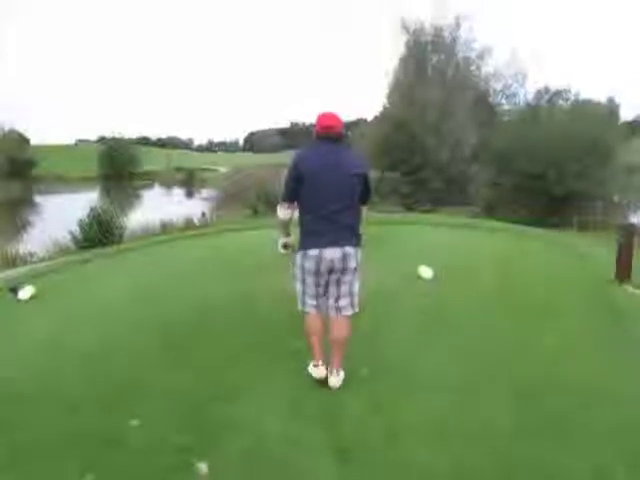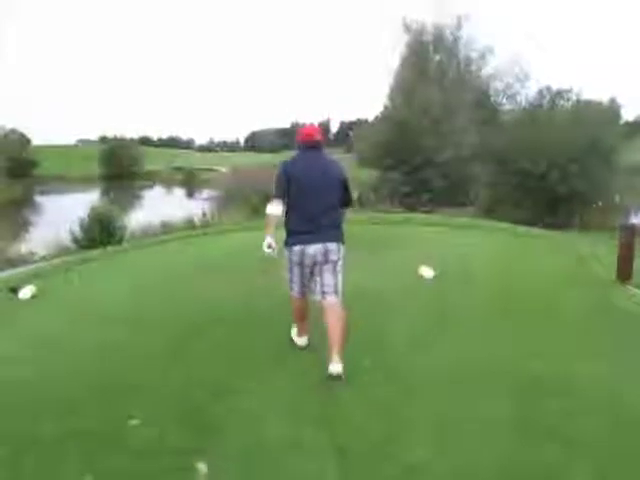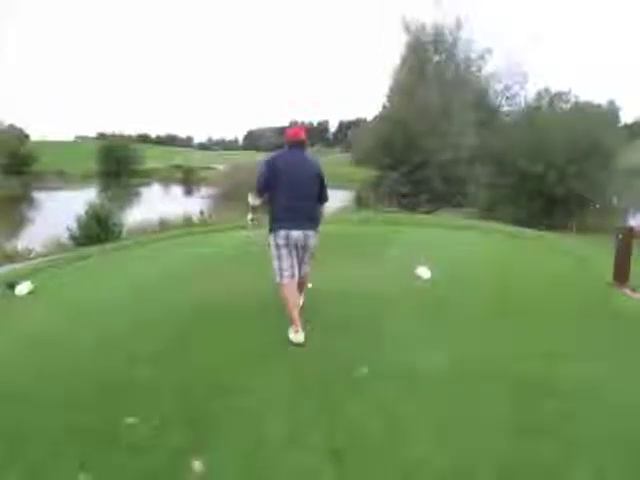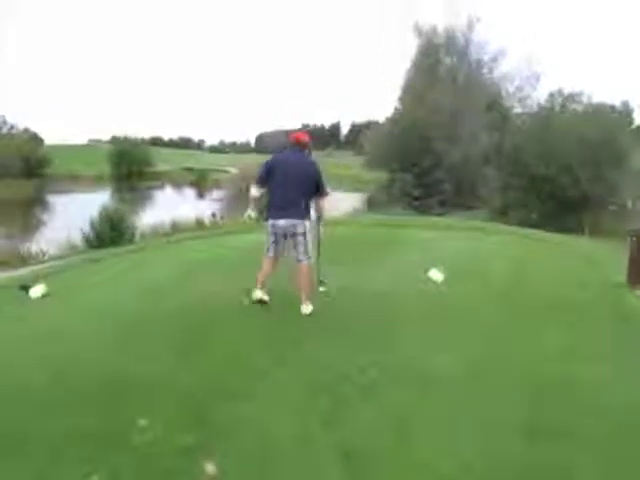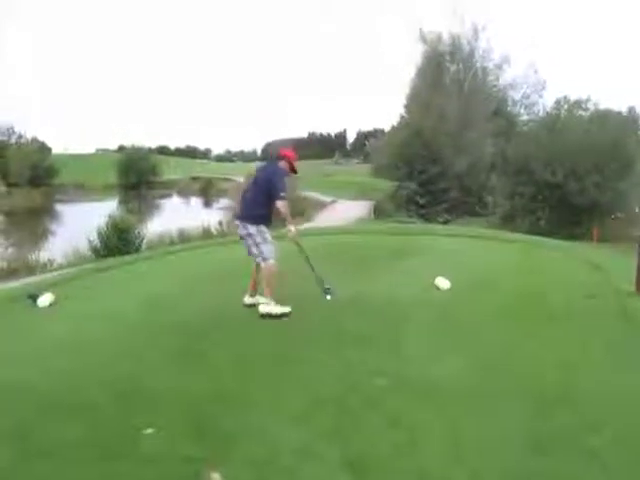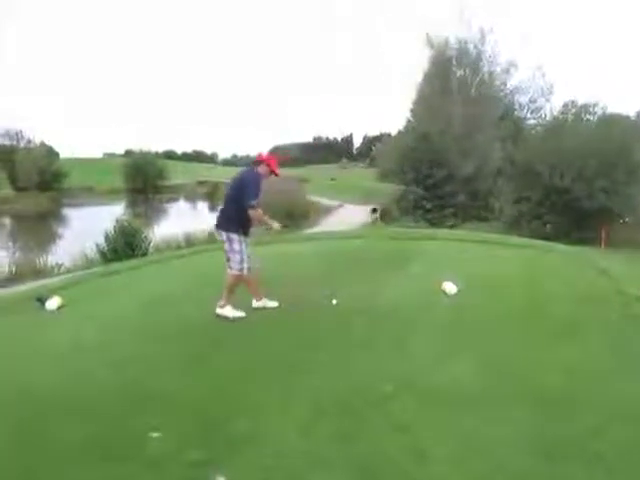
dt=0.5s
person 1, frame 1
left shoulder: (302, 159)
right shoulder: (358, 162)
left elbow: (287, 205)
left wrist: (285, 234)
left hip: (312, 246)
right hip: (348, 246)
left knee: (312, 307)
right knee: (341, 310)
left ankle: (318, 364)
right ankle: (336, 371)
person 1, frame 2
left shoulder: (288, 167)
right shoulder: (336, 168)
left elbow: (276, 203)
right elbow: (345, 206)
left wrist: (269, 235)
left hip: (299, 242)
right hip: (332, 242)
left knee: (299, 293)
right knee: (332, 299)
left ankle: (301, 334)
right ankle: (335, 359)
person 1, frame 3
left shoulder: (273, 162)
right shoulder: (314, 166)
left elbow: (258, 195)
right elbow: (321, 202)
right wrist: (315, 224)
left hip: (281, 229)
right hip: (308, 229)
left knee: (287, 280)
right knee: (303, 271)
left ankle: (297, 329)
right ankle: (298, 300)
person 1, frame 4
left shoulder: (274, 160)
right shoulder: (312, 165)
left elbow: (257, 187)
right elbow: (320, 198)
left wrist: (251, 208)
left hip: (275, 218)
right hip: (300, 220)
left knee: (271, 255)
right knee: (303, 261)
left ankle: (259, 290)
right ankle: (306, 303)
person 1, frame 5
left shoulder: (263, 170)
right shoulder: (277, 174)
left elbow: (250, 197)
right elbow: (280, 203)
right wrist: (290, 224)
left hip: (245, 221)
right hip: (254, 224)
left knee: (260, 260)
right knee: (269, 262)
left ankle: (251, 295)
right ankle: (267, 304)
person 1, frame 6
left shoulder: (248, 175)
right shoulder: (252, 179)
right elbow: (253, 211)
left wrist: (266, 221)
right wrist: (270, 223)
left hip: (236, 227)
right hip: (231, 229)
left knee: (245, 266)
right knee: (237, 269)
left ankle: (258, 299)
right ankle: (223, 305)
